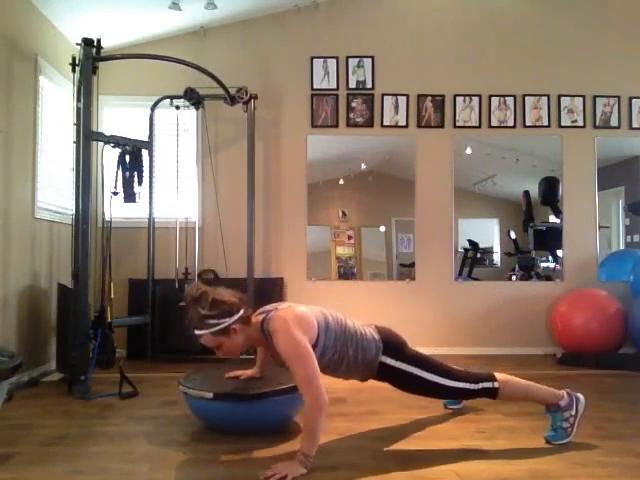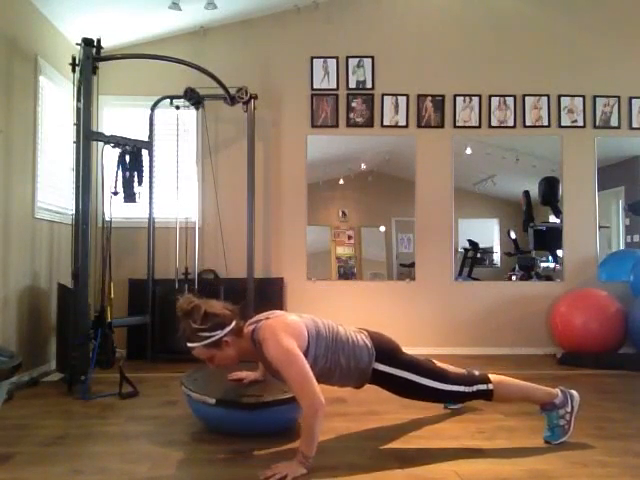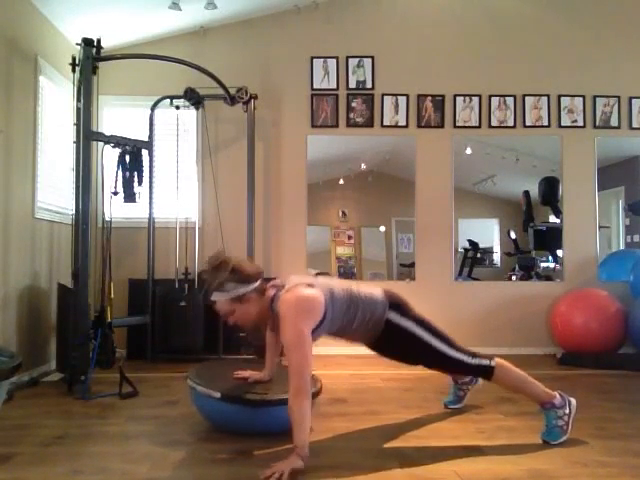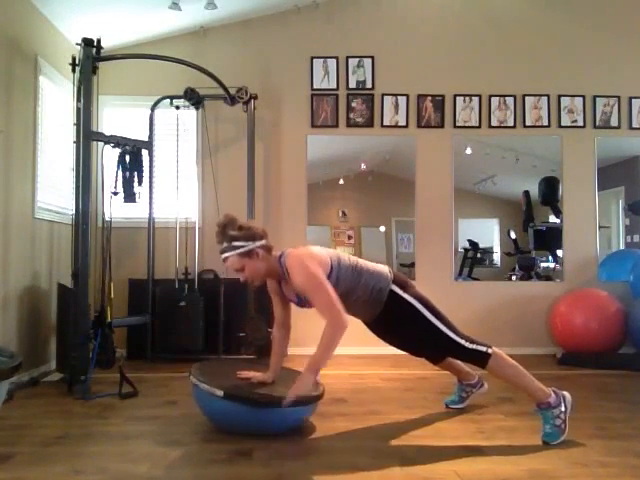
dt=0.3s
person 1, frame 1
left shoulder: (284, 330)
right shoulder: (258, 319)
left elbow: (317, 402)
right wrist: (257, 369)
left hip: (381, 355)
right hip: (368, 345)
left knee: (469, 385)
left ankle: (563, 401)
right ankle: (461, 379)
person 1, frame 2
left shoulder: (273, 340)
right shoulder: (252, 328)
left elbow: (315, 404)
right wrist: (259, 373)
left hip: (375, 361)
right hip: (361, 350)
left knee: (468, 389)
right knee: (434, 376)
left ankle: (557, 399)
right ankle: (461, 374)
person 1, frame 3
left shoulder: (290, 310)
right shoulder: (268, 295)
left elbow: (300, 390)
right elbow: (274, 331)
right wrist: (266, 371)
left hip: (387, 317)
right hip: (371, 320)
left knee: (467, 361)
left ankle: (555, 402)
right ankle: (463, 381)
person 1, frame 4
left shoulder: (299, 265)
right shoulder: (275, 278)
left elbow: (338, 321)
right elbow: (281, 326)
left wrist: (311, 373)
right wrist: (270, 373)
left hip: (391, 295)
right hip: (373, 311)
left knee: (464, 347)
right knee: (429, 351)
left ankle: (551, 400)
right ankle: (470, 383)
